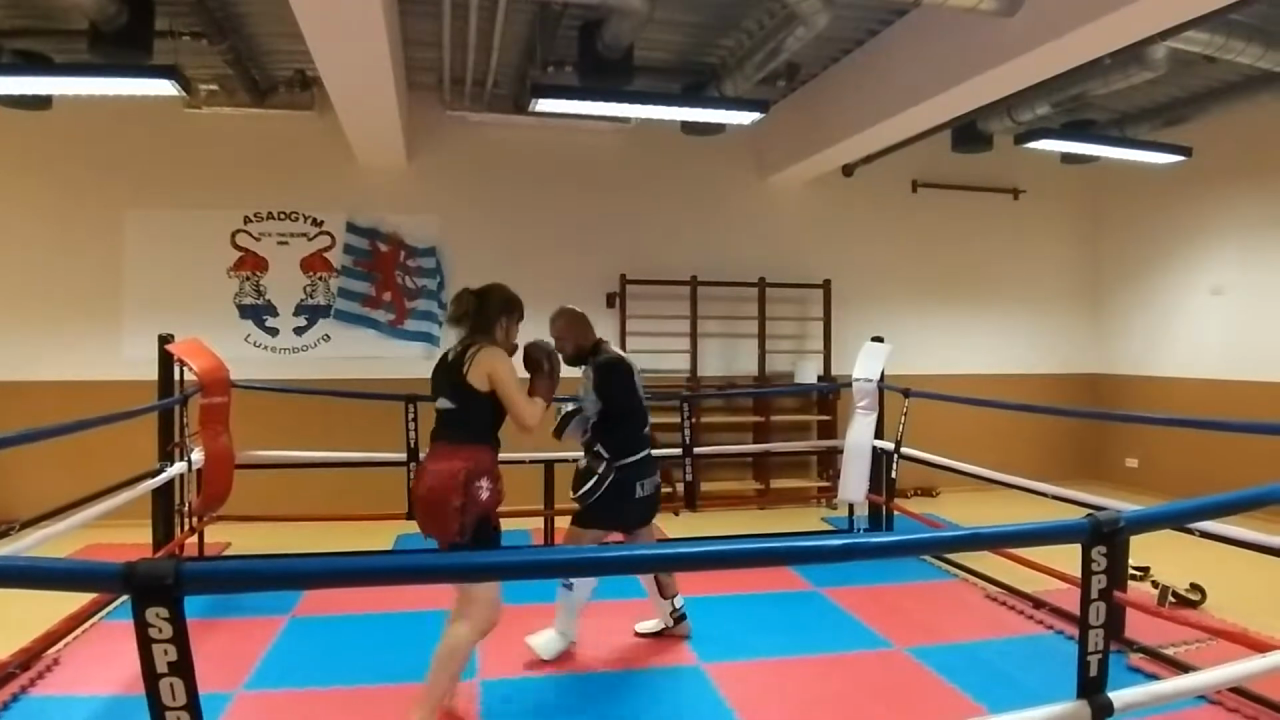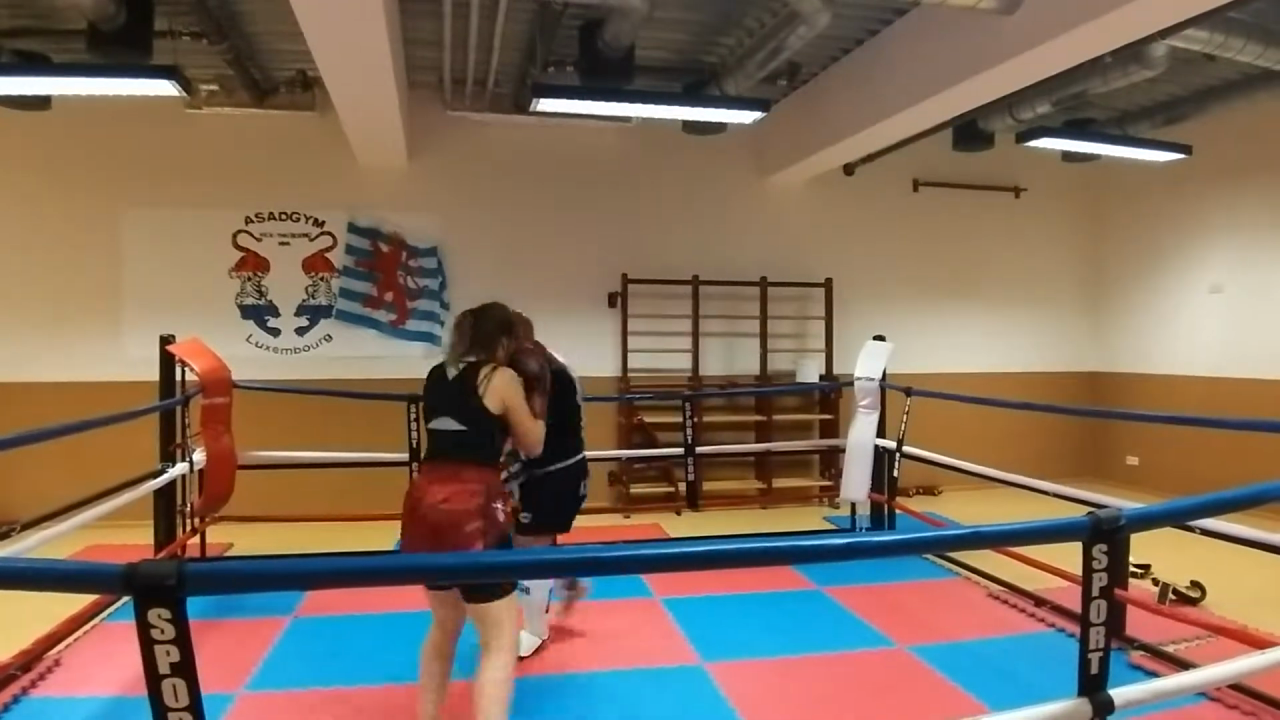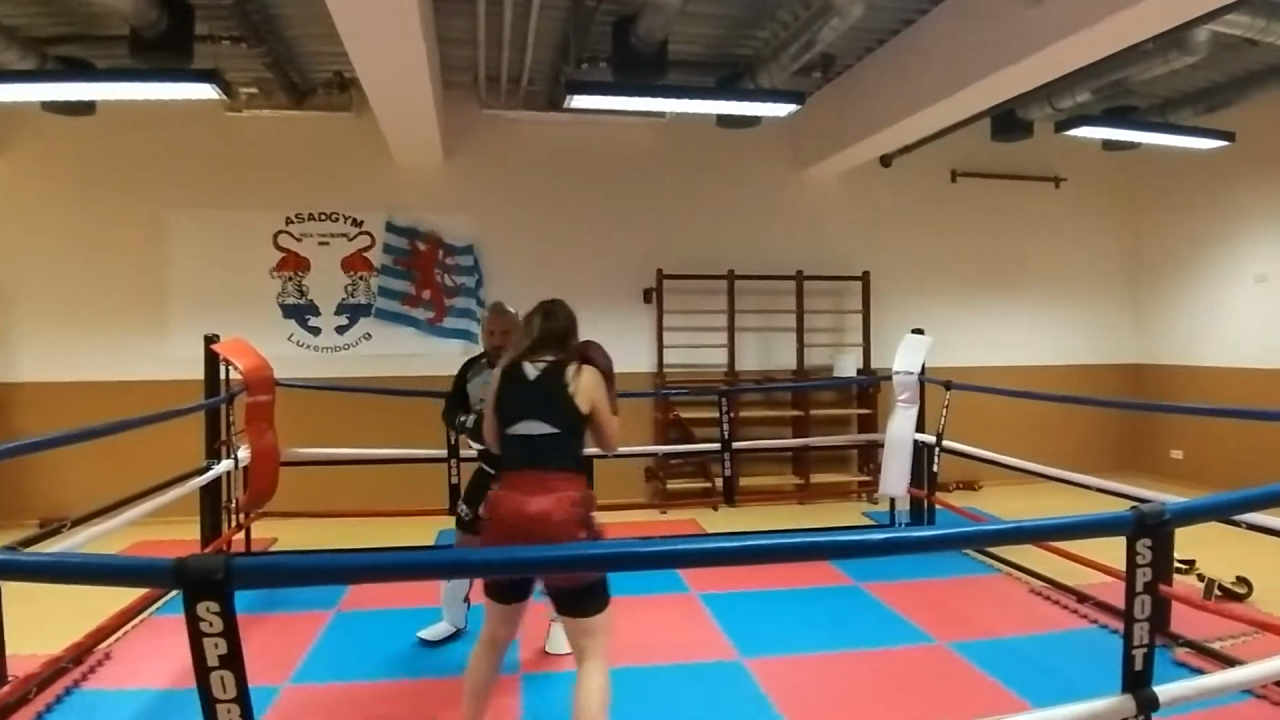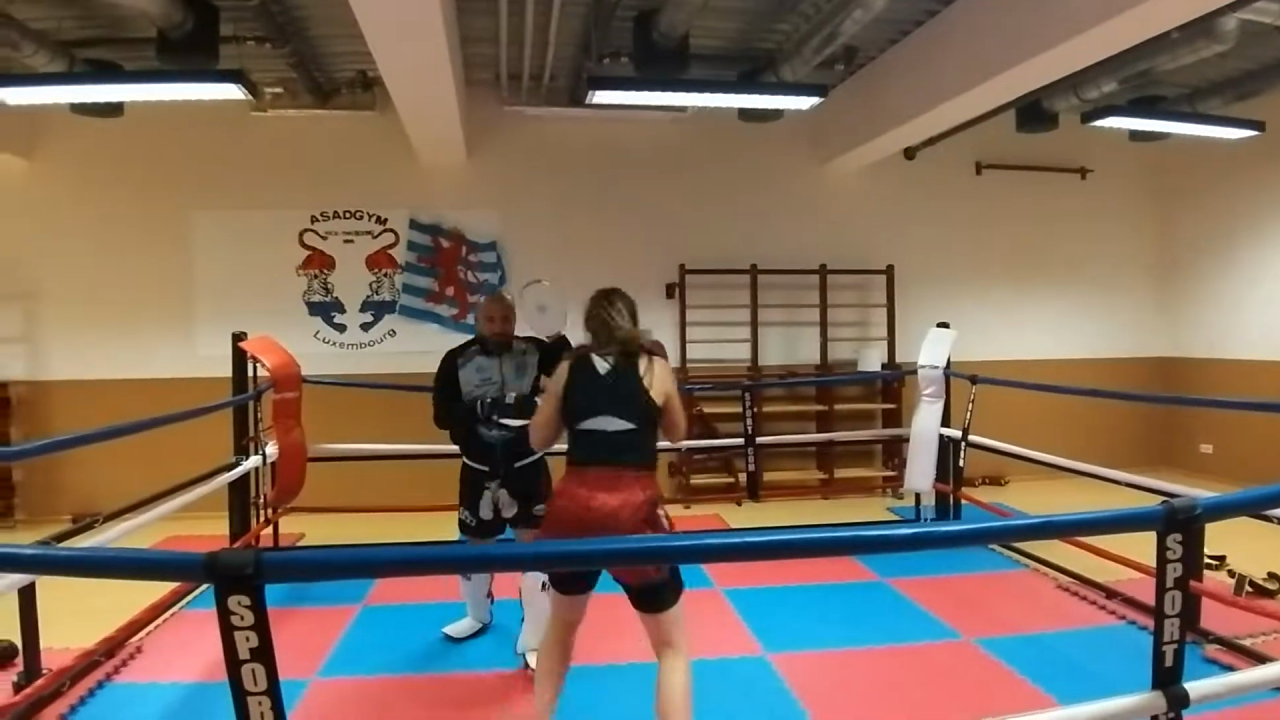
dt=0.3s
person 1, frame 1
left shoulder: (450, 358)
right shoulder: (492, 357)
right elbow: (529, 419)
right wrist: (544, 379)
left hip: (437, 477)
right hip: (466, 482)
left knee: (470, 599)
right knee: (480, 613)
person 1, frame 2
left shoulder: (437, 376)
right shoulder: (501, 379)
right elbow: (533, 446)
right wrist: (538, 393)
left hip: (427, 500)
right hip: (473, 505)
left knee: (446, 622)
right knee: (501, 643)
person 1, frame 3
left shoulder: (502, 377)
right shoulder: (584, 377)
right elbow: (610, 443)
left hip: (509, 509)
right hip: (564, 514)
left knee: (495, 635)
right knee: (592, 656)
person 1, frame 4
left shoulder: (569, 371)
right shoulder: (654, 368)
left elbow: (540, 439)
right elbow: (677, 432)
left hip: (572, 508)
right hip: (633, 512)
left knee: (562, 624)
right knee: (672, 649)
person 2, frame 1
left shoulder: (609, 367)
right shoulder: (603, 363)
left elbow: (631, 420)
left wrist: (600, 455)
right wrist: (579, 420)
left hip: (623, 472)
right hip: (633, 469)
left knee: (577, 544)
right knee: (642, 542)
left ankle: (563, 632)
right ankle: (674, 615)
person 2, frame 2
left shoulder: (552, 375)
right shoulder: (528, 369)
left elbow: (553, 436)
left wrist: (522, 468)
left hip: (556, 474)
right hip: (542, 472)
left knee: (530, 547)
right knee: (532, 541)
left ankle: (535, 630)
right ankle: (570, 584)
person 2, frame 3
right shoulder: (472, 370)
right elbow: (451, 412)
right wrist: (468, 422)
right hip: (489, 471)
right knee: (465, 544)
left ankle: (560, 623)
right ankle: (453, 620)
person 2, frame 4
left shoulder: (532, 351)
right shoulder: (456, 360)
right elbow: (443, 416)
left wrist: (556, 336)
right wrist: (488, 407)
left hip: (526, 467)
right hip: (479, 471)
right knee: (477, 546)
left ankle: (534, 644)
right ankle: (478, 615)
